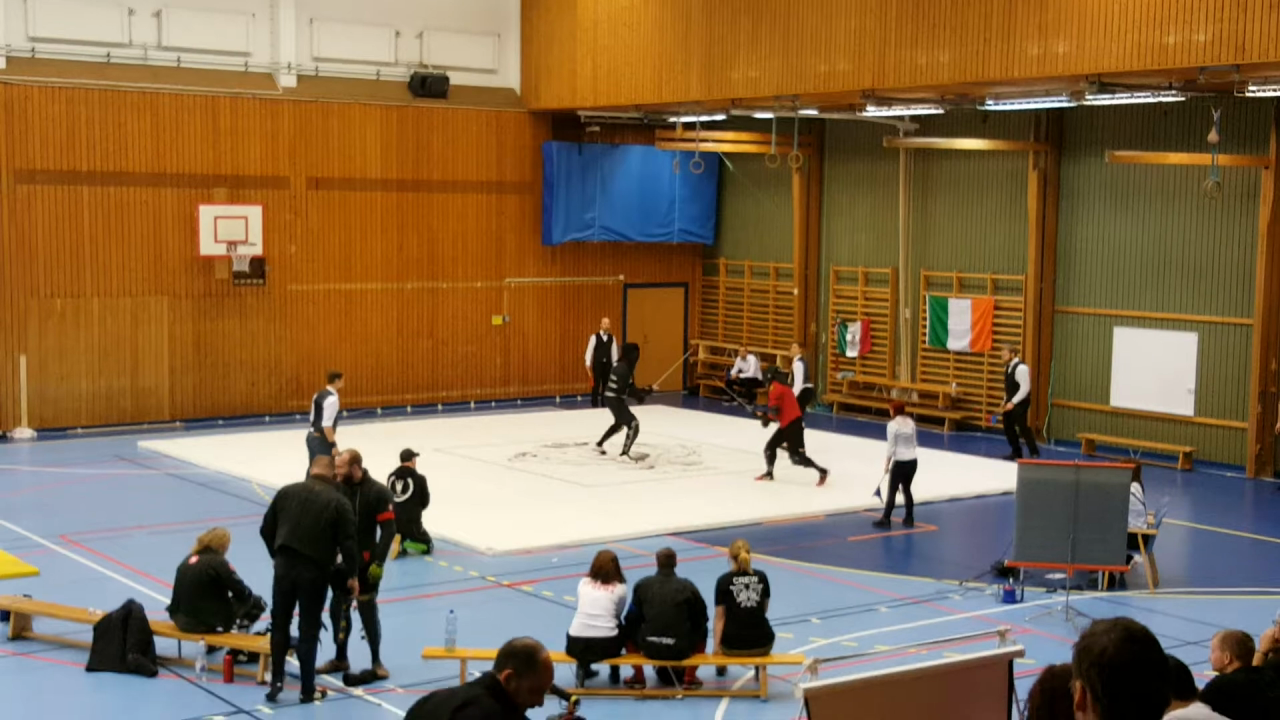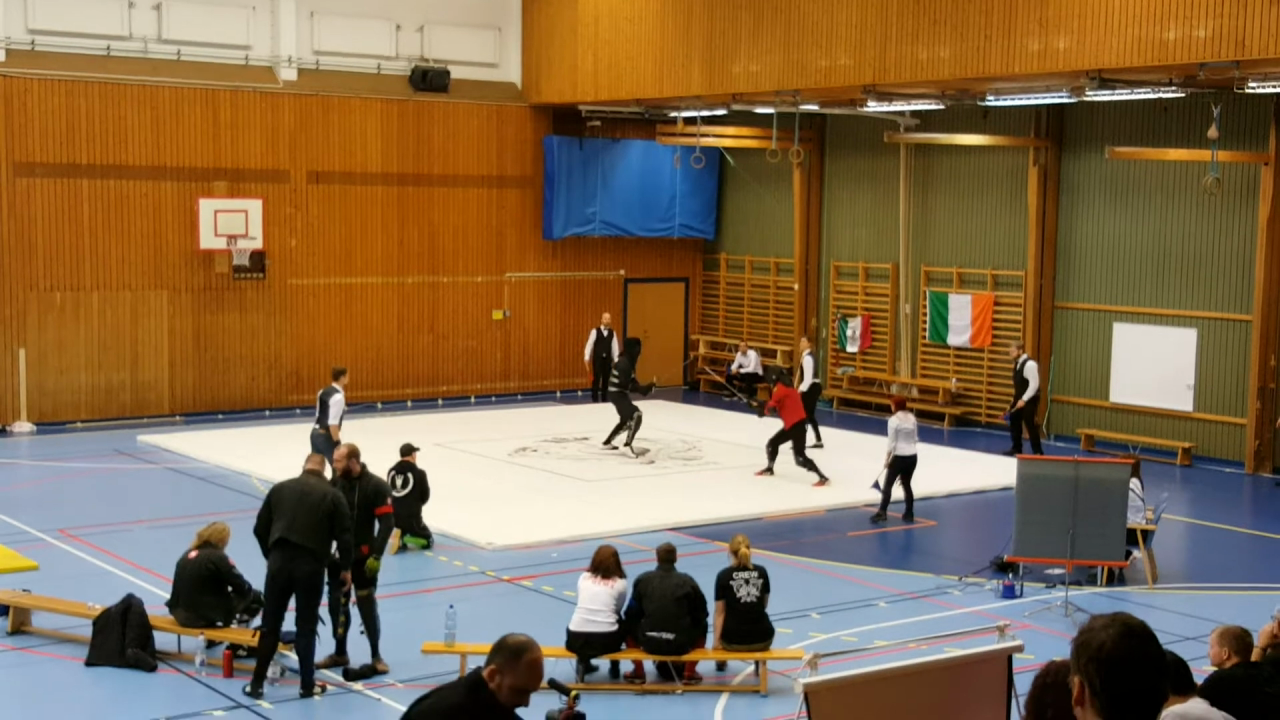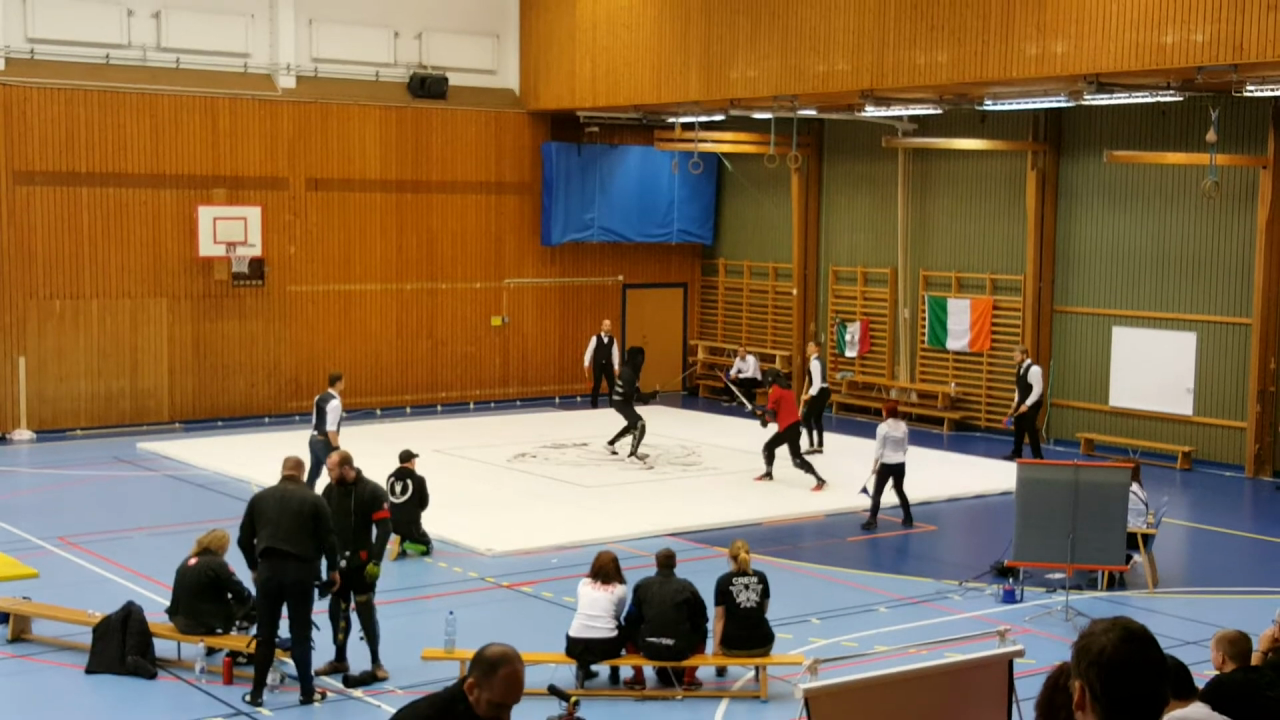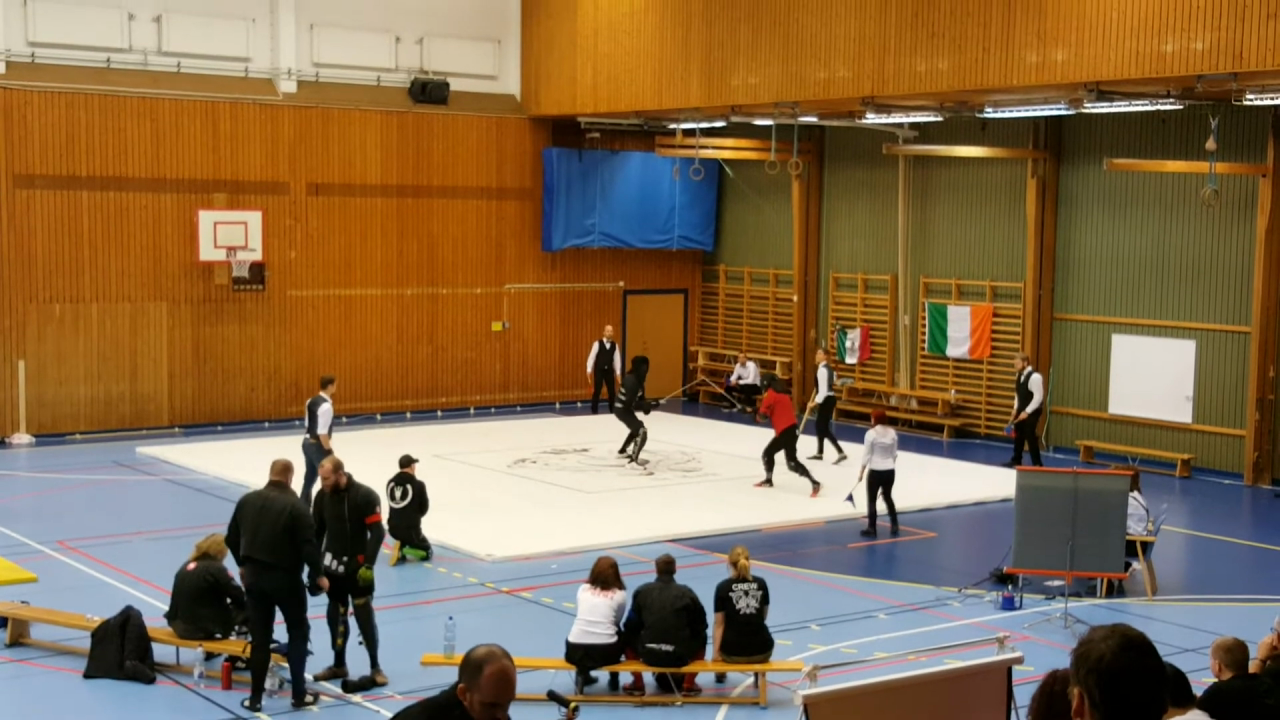
dt=0.3s
person 1, frame 1
left shoulder: (286, 492)
right shoulder: (339, 503)
left elbow: (266, 529)
right elbow: (347, 543)
right wrist: (352, 575)
left hip: (285, 566)
right hip: (315, 572)
left knee: (279, 624)
right knee: (309, 631)
left ankle: (276, 681)
right ankle: (307, 690)
person 1, frame 2
left shoulder: (280, 488)
right shoulder: (333, 496)
left elbow: (260, 528)
right elbow: (344, 536)
left wrist: (269, 556)
right wrist: (345, 568)
left hip: (280, 561)
right hip: (311, 566)
left knee: (270, 624)
right knee: (306, 626)
left ankle: (257, 682)
right ankle: (307, 684)
person 1, frame 3
left shoulder: (260, 498)
right shoulder: (314, 500)
left elbow: (244, 539)
right elbow: (327, 539)
left wrist: (254, 568)
right wrist: (333, 570)
left hip: (269, 570)
right hip: (300, 572)
left knee: (266, 634)
right knee: (301, 633)
left ankle: (257, 692)
right ankle: (307, 691)
person 1, frame 4
left shoulder: (246, 501)
right shoulder: (296, 506)
left elbow: (231, 539)
right elbow: (308, 546)
left wrist: (243, 565)
right wrist: (318, 575)
left hip: (255, 576)
right hip: (286, 578)
left knee: (260, 638)
right knee: (298, 633)
left ankle: (255, 697)
right ankle: (299, 694)
person 2, frame 1
left shoulder: (378, 492)
right shoulder: (336, 489)
left elbow: (388, 530)
left wrist: (379, 563)
left hip: (364, 563)
left knee: (368, 611)
right knee: (338, 609)
left ankle: (376, 661)
right ankle: (340, 659)
person 2, frame 2
left shoulder: (377, 486)
right shoulder: (334, 483)
left elbow: (386, 523)
left wrist: (376, 556)
left hip: (362, 556)
left knee: (367, 606)
right knee: (337, 603)
left ankle: (376, 656)
right ankle: (340, 654)
person 2, frame 3
left shoulder: (373, 492)
right shoulder: (331, 490)
left elbow: (384, 528)
left wrist: (376, 561)
left hip: (361, 562)
right hip: (336, 561)
left knee: (366, 612)
right knee: (338, 610)
left ankle: (376, 662)
right ankle: (340, 660)
person 2, frame 4
left shoulder: (365, 496)
right shoulder: (323, 496)
left elbow: (377, 533)
right elbow: (317, 531)
left wrist: (369, 565)
left hip: (357, 566)
right hip: (332, 565)
left knee: (364, 616)
right knee: (336, 615)
left ankle: (375, 667)
right ankle: (339, 665)
